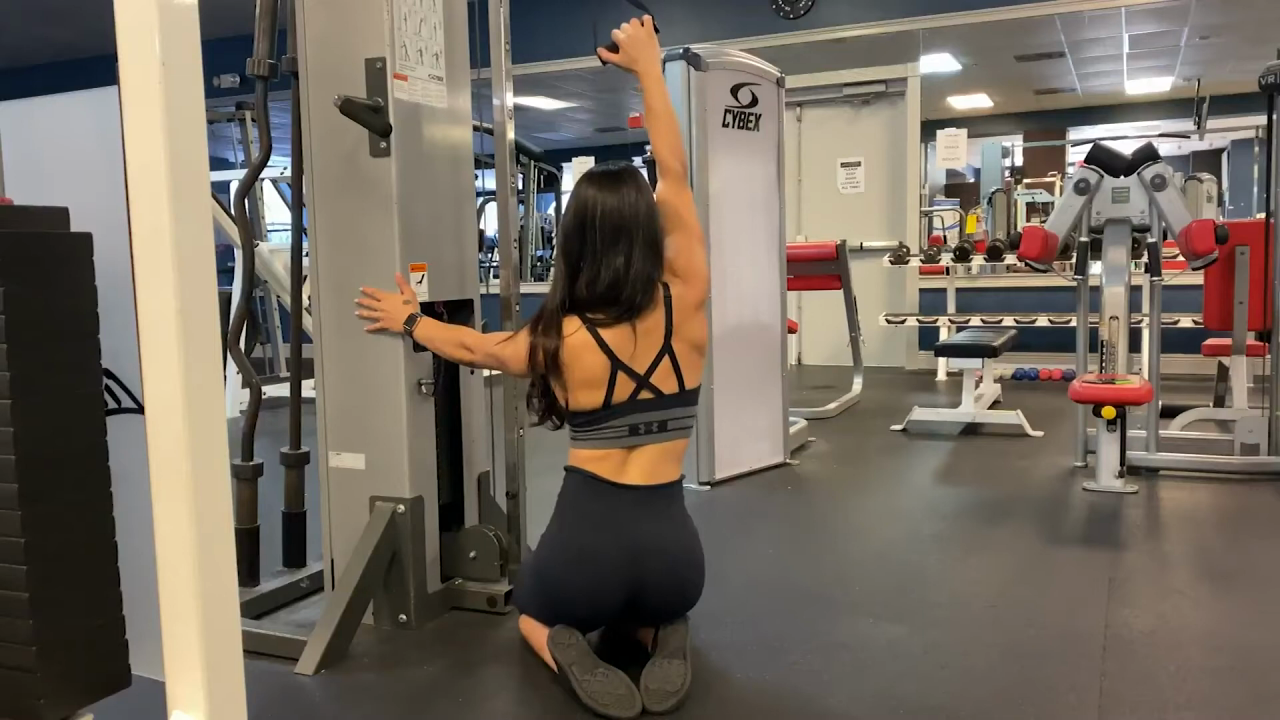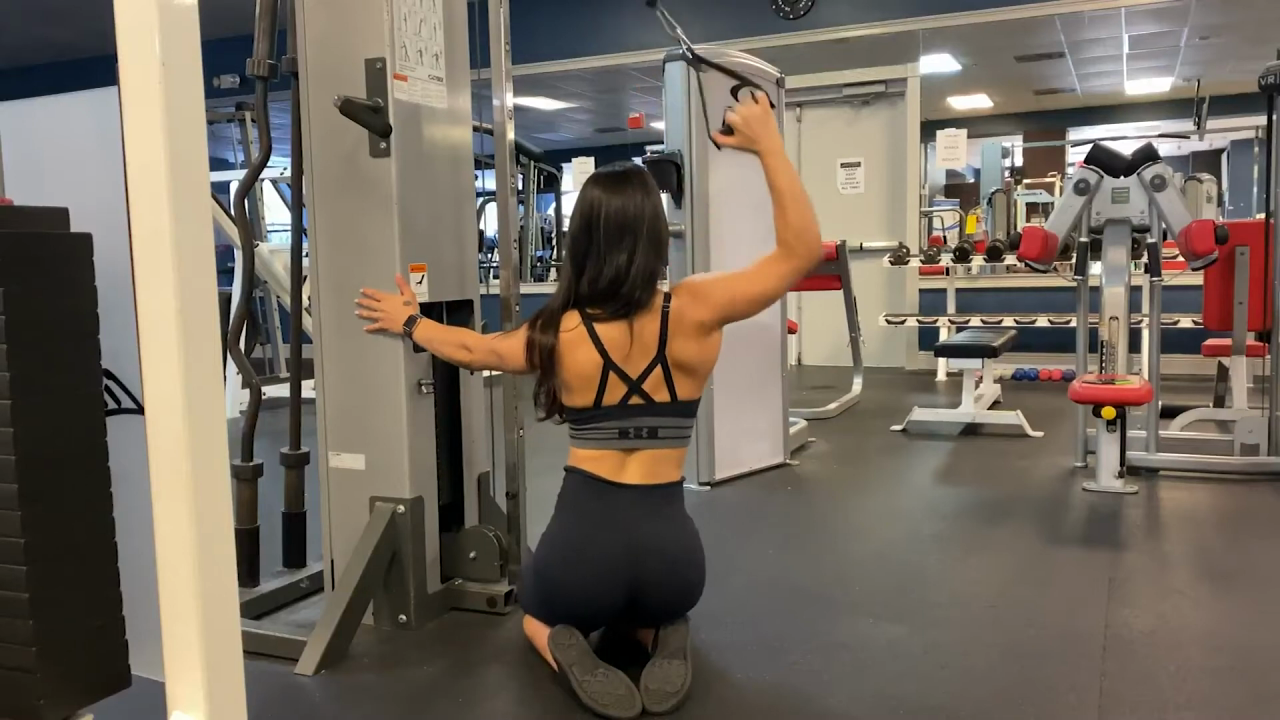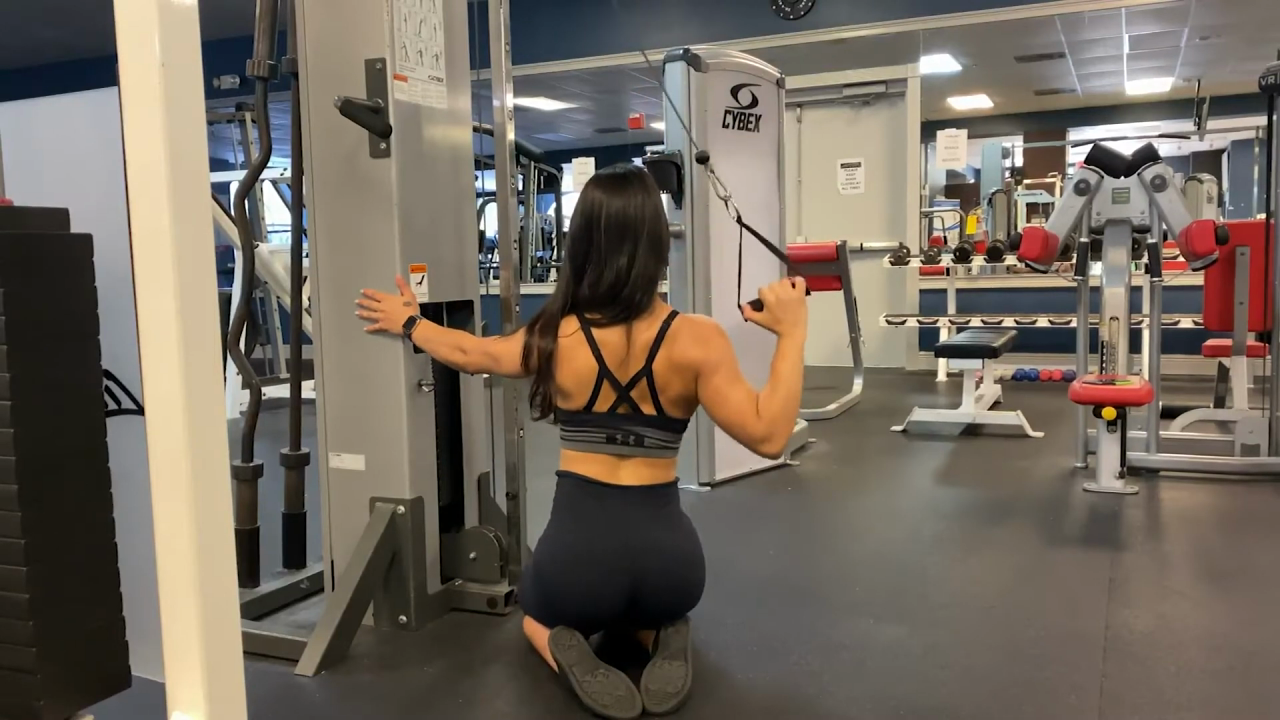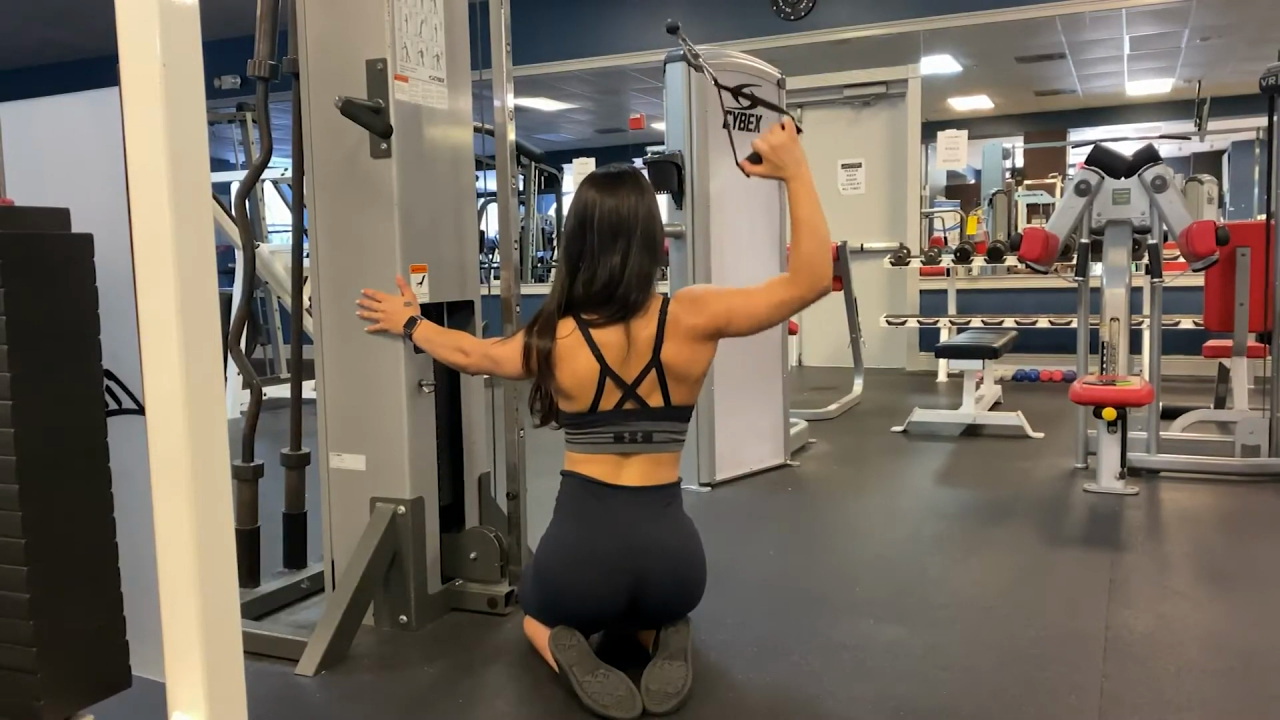
dt=0.7s
person 1, frame 1
left shoulder: (559, 340)
right shoulder: (685, 303)
left elbow: (477, 347)
right elbow: (673, 174)
left wrist: (409, 320)
right wrist: (648, 64)
left hip: (583, 544)
right hip: (669, 548)
left knee: (534, 608)
right knee: (651, 599)
left ankle: (564, 652)
right ankle: (660, 636)
person 1, frame 2
left shoulder: (559, 331)
right shoulder: (696, 312)
left elbow: (473, 350)
right elbow: (804, 250)
left wrist: (409, 322)
right wrist: (770, 145)
left hip: (582, 542)
right hip: (669, 549)
left knee: (538, 610)
right knee: (652, 594)
left ankle: (566, 653)
right ankle: (662, 638)
person 1, frame 3
left shoulder: (556, 338)
right shoulder: (695, 339)
left elbow: (470, 353)
right elbow: (769, 437)
left wrist: (408, 323)
right wrist: (791, 330)
left hip: (578, 549)
right hip: (666, 552)
left knee: (539, 611)
right knee: (647, 603)
left ankle: (565, 650)
right ankle: (662, 636)
person 1, frame 4
left shoulder: (553, 340)
right shoulder: (692, 321)
left elbow: (473, 353)
right elbow: (810, 279)
left wrist: (409, 322)
right wrist: (794, 170)
left hip: (581, 545)
right hip: (669, 552)
left knee: (539, 613)
right knee: (653, 596)
left ankle: (569, 654)
right ankle: (663, 638)
